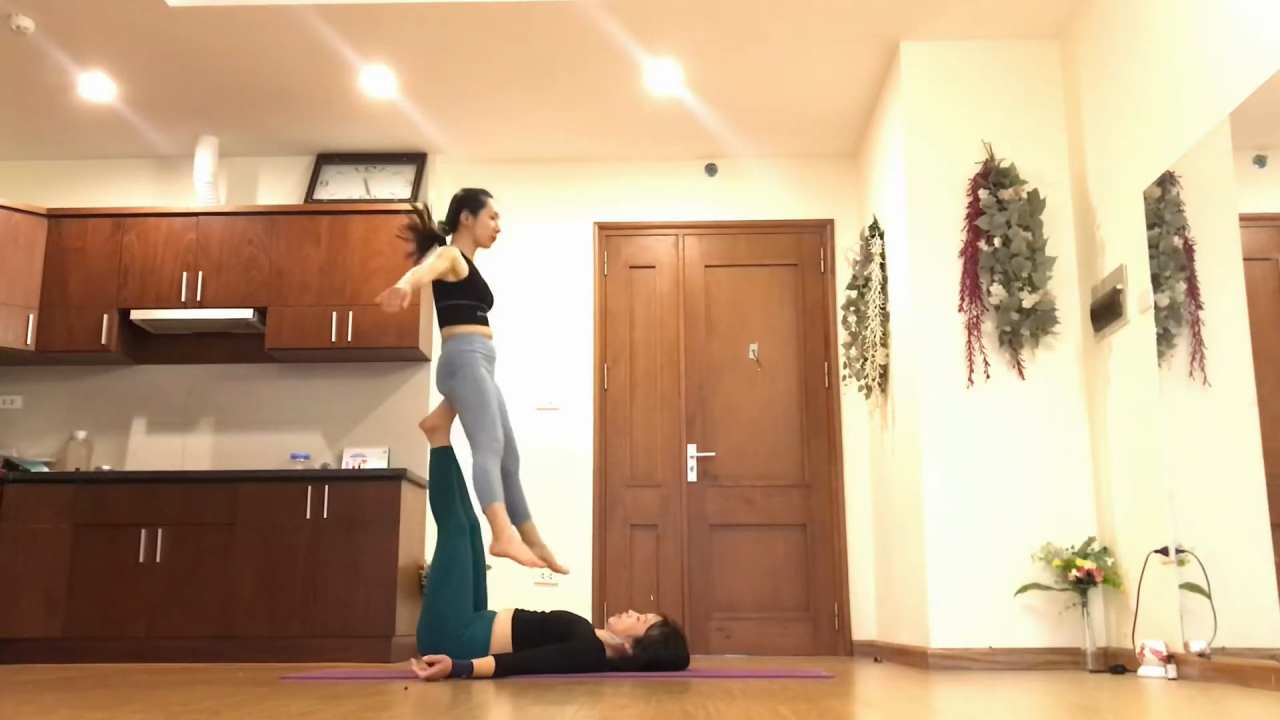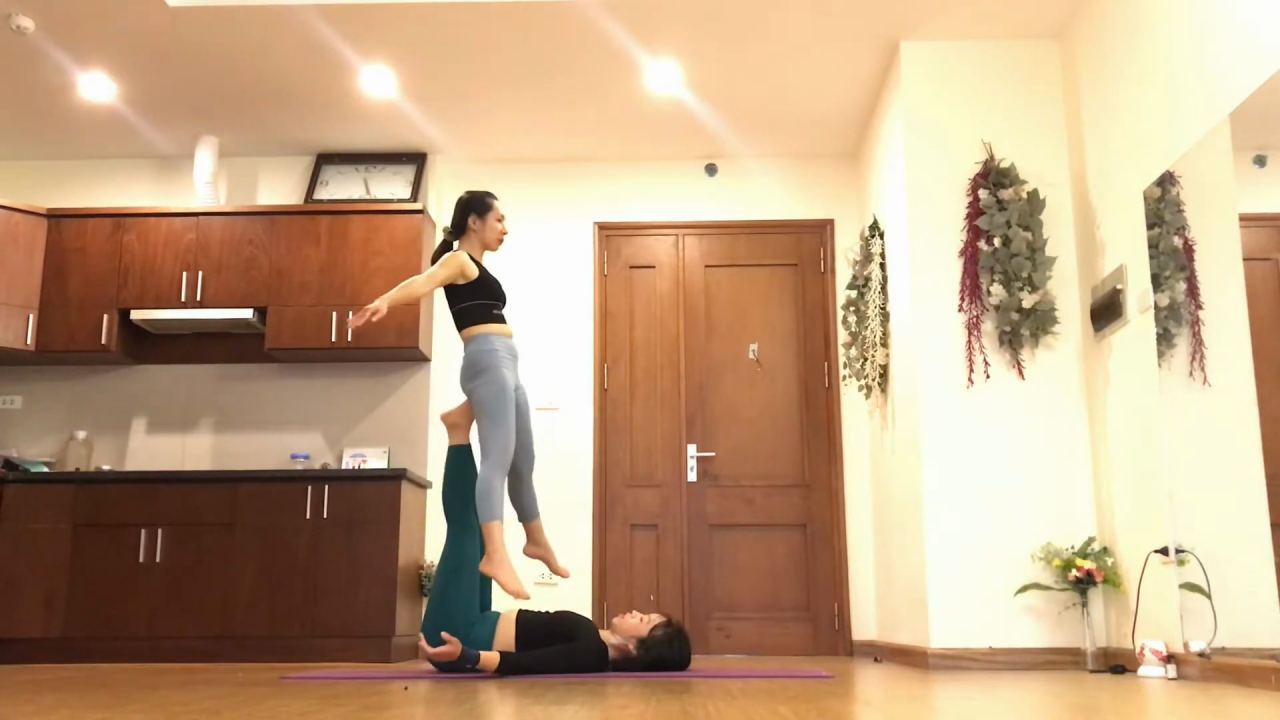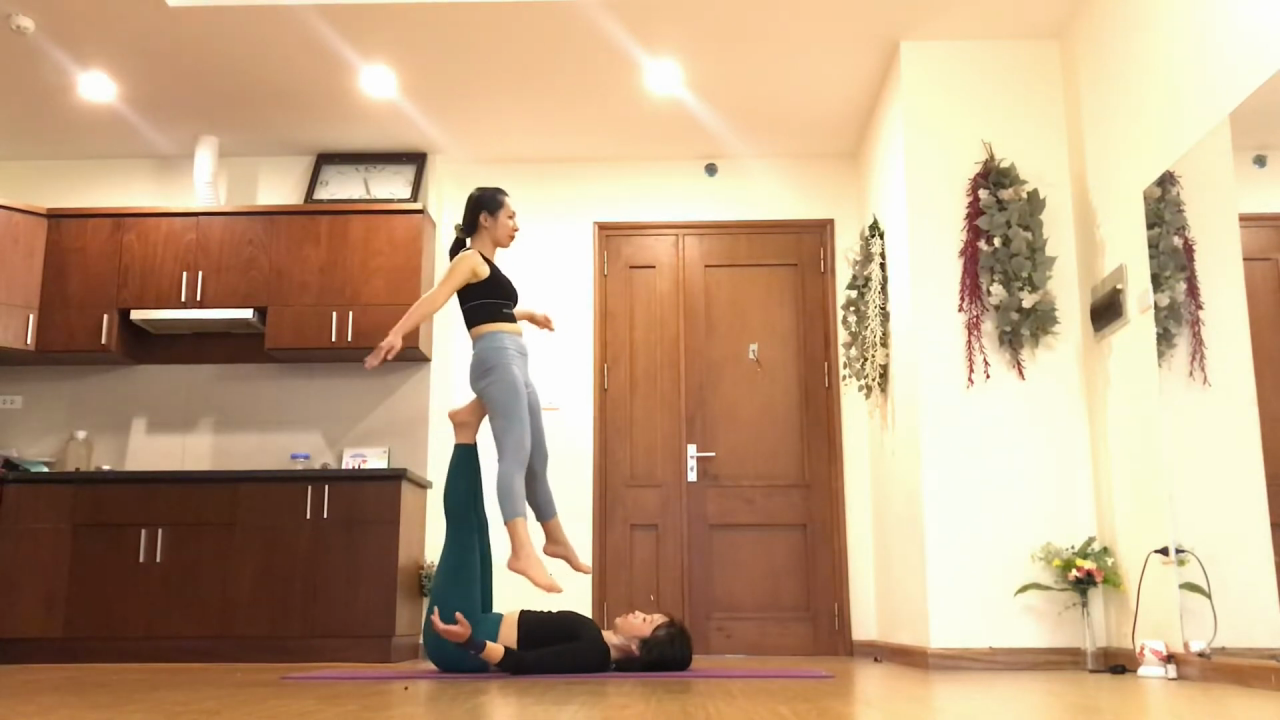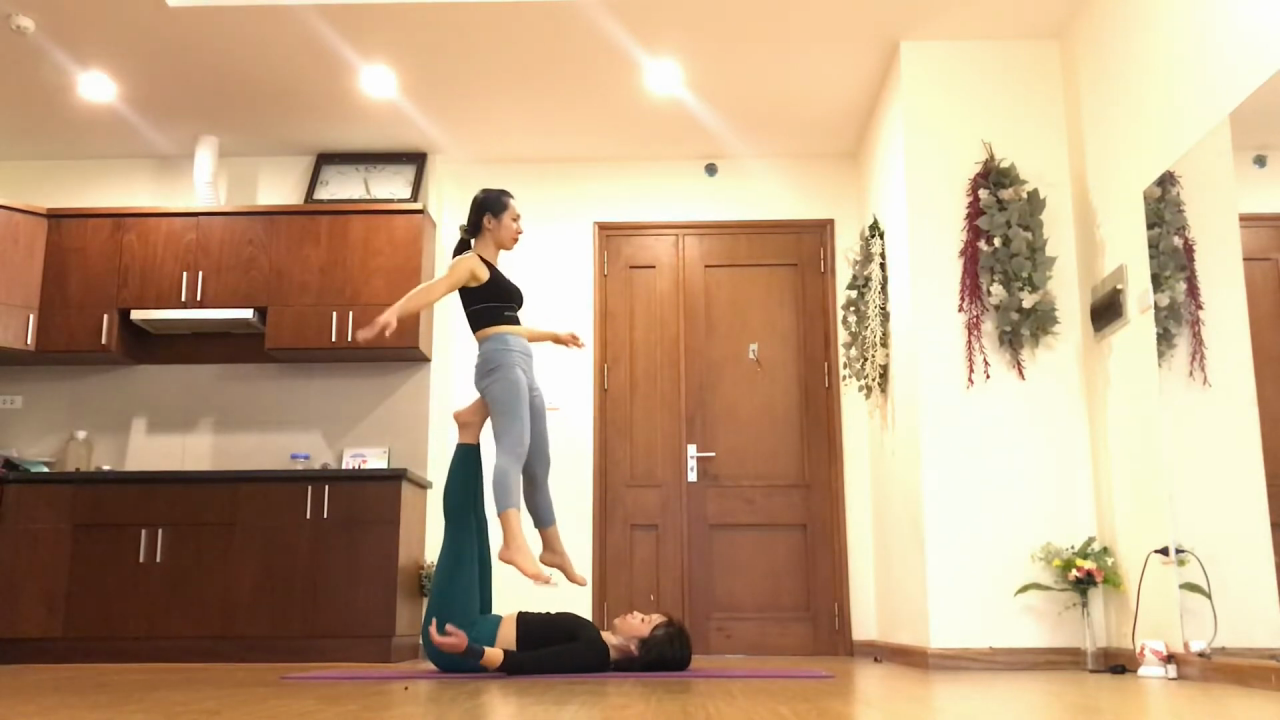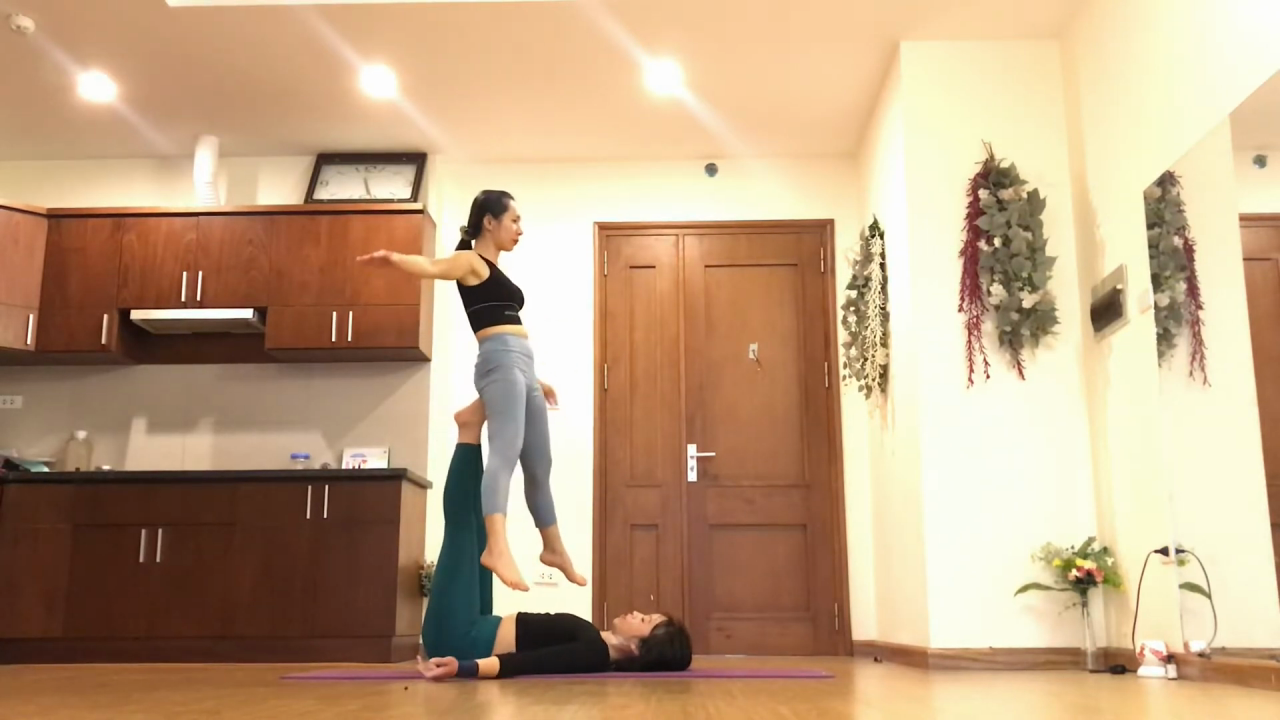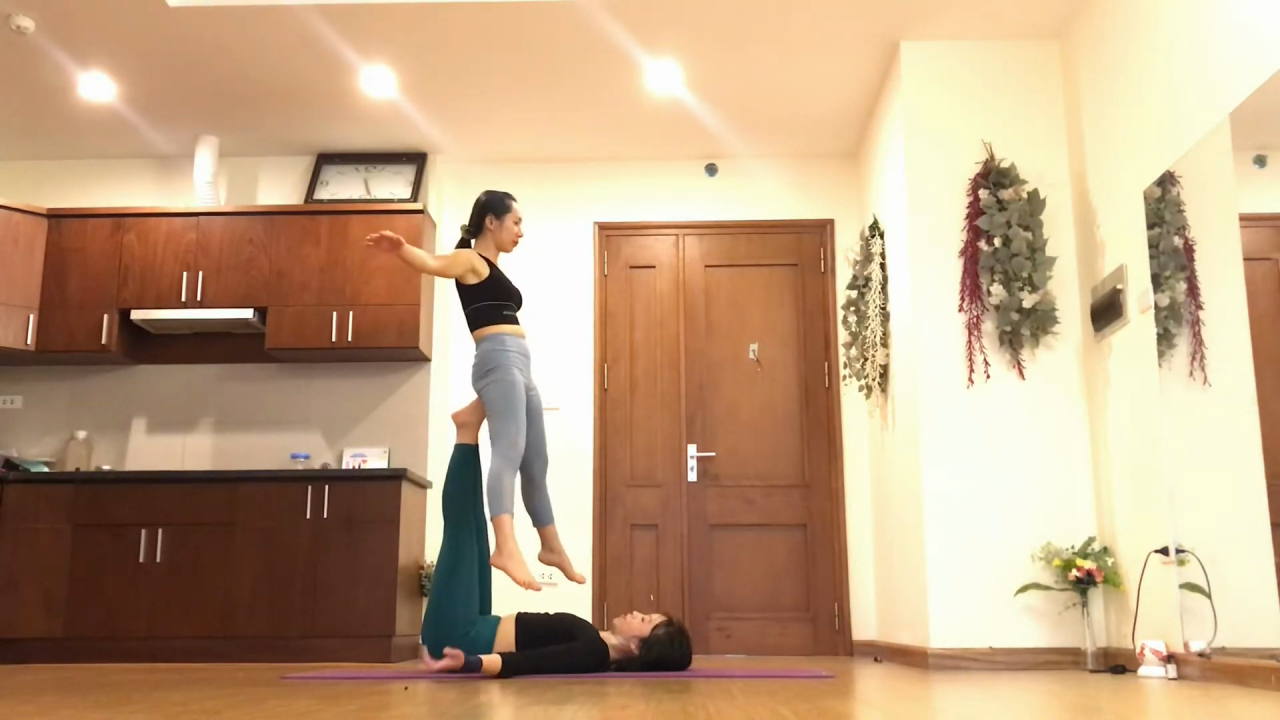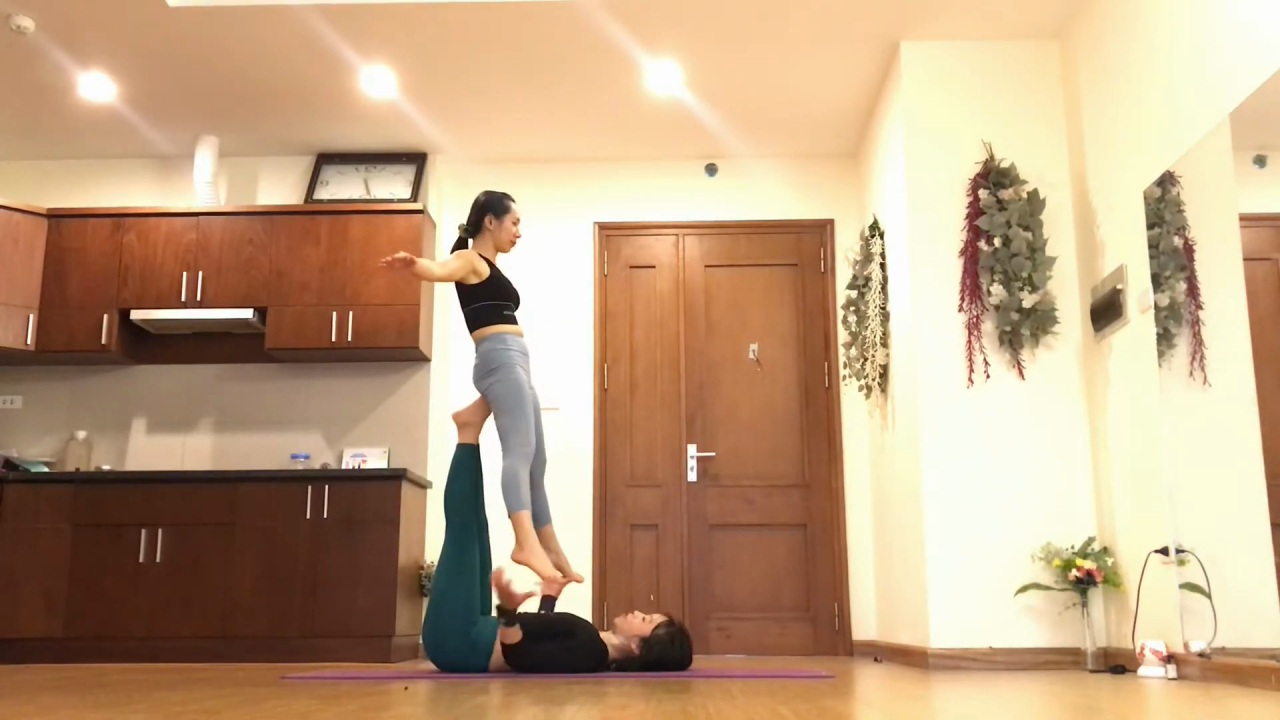
dt=0.4s
person 1, frame 1
left shoulder: (467, 265)
right shoulder: (448, 256)
right elbow: (422, 271)
right wrist: (405, 286)
left hip: (480, 364)
right hip: (465, 360)
left knee: (508, 458)
right knee: (490, 446)
left ankle: (531, 540)
right ankle: (505, 535)
person 1, frame 2
left shoulder: (476, 267)
right shoulder: (458, 260)
right elbow: (420, 283)
right wrist: (382, 302)
left hip: (504, 364)
right hip: (488, 361)
left knee: (522, 461)
right knee: (498, 457)
left ankle: (536, 540)
right ankle: (496, 554)
person 1, frame 3
left shoulder: (489, 268)
right shoulder: (470, 260)
right elbow: (434, 299)
left wrist: (530, 315)
right wrist: (396, 334)
left hip: (513, 363)
right hip: (496, 359)
left knee: (536, 459)
right knee: (516, 453)
left ankle: (556, 539)
right ankle: (523, 551)
person 1, frame 4
left shoulder: (493, 271)
right shoulder: (471, 263)
right elbow: (432, 290)
left wrist: (552, 335)
right wrist: (393, 311)
left hip: (520, 365)
right hip: (501, 362)
left knee: (538, 465)
right knee: (514, 449)
left ankle: (553, 547)
right ankle: (514, 542)
person 1, frame 5
left shoulder: (494, 272)
right shoulder: (471, 261)
right elbow: (429, 267)
left wrist: (537, 379)
right wrist: (394, 258)
left hip: (521, 365)
right hip: (501, 362)
left knee: (538, 465)
right knee: (507, 449)
left ankle: (553, 547)
right ankle: (497, 547)
person 1, frame 6
left shoulder: (493, 271)
right shoulder: (470, 261)
right elbow: (431, 262)
left wrist: (485, 398)
right wrist: (401, 248)
left hip: (518, 365)
right hip: (499, 361)
left knee: (536, 464)
right knee: (510, 451)
left ankle: (551, 546)
right ankle: (506, 546)
person 1, frame 7
left shoulder: (491, 270)
right shoulder: (470, 260)
right elbow: (437, 271)
left wrist: (493, 395)
right wrist: (413, 265)
left hip: (514, 362)
right hip: (500, 360)
left knee: (534, 460)
right knee: (521, 450)
left ankle: (548, 546)
right ankle: (526, 542)
person 2, frame 1
left shoulder: (590, 652)
right shoulder: (591, 642)
left elbow: (518, 665)
left wrist: (458, 667)
left hip: (454, 643)
right hip: (466, 636)
left knee: (455, 528)
left ankle: (440, 434)
right ankle: (440, 434)
person 2, frame 2
left shoulder: (593, 654)
right shoulder: (594, 641)
left elbow: (520, 664)
left wrist: (464, 655)
left hip: (460, 639)
right hip: (471, 636)
left knee: (463, 530)
left ankle: (459, 431)
right ankle: (460, 429)
person 2, frame 3
left shoulder: (595, 654)
right shoulder: (596, 642)
left elbow: (522, 663)
left wrist: (471, 642)
left hip: (454, 647)
right hip: (475, 632)
left knee: (463, 531)
left ankle: (466, 431)
right ankle: (467, 429)
person 2, frame 4
left shoulder: (594, 654)
right shoulder: (595, 643)
left elbow: (521, 663)
left wrist: (468, 650)
left hip: (456, 641)
right hip: (472, 635)
left knee: (461, 531)
left ankle: (469, 430)
person 2, frame 5
left shoulder: (594, 653)
right shoulder: (595, 643)
left elbow: (519, 664)
left wrist: (461, 667)
left hip: (458, 643)
right hip: (470, 639)
left knee: (462, 532)
left ankle: (470, 429)
person 2, frame 6
left shoulder: (594, 653)
right shoulder: (595, 644)
left elbow: (520, 664)
left wrist: (467, 662)
left hip: (454, 638)
right hip: (469, 636)
left knee: (461, 534)
left ankle: (468, 431)
person 2, frame 7
left shoulder: (592, 652)
right shoulder: (594, 644)
left elbow: (515, 655)
left wrist: (508, 608)
right wrist: (549, 597)
left hip: (456, 645)
right hip: (466, 644)
left knee: (463, 534)
left ankle: (469, 431)
right ankle: (471, 428)
